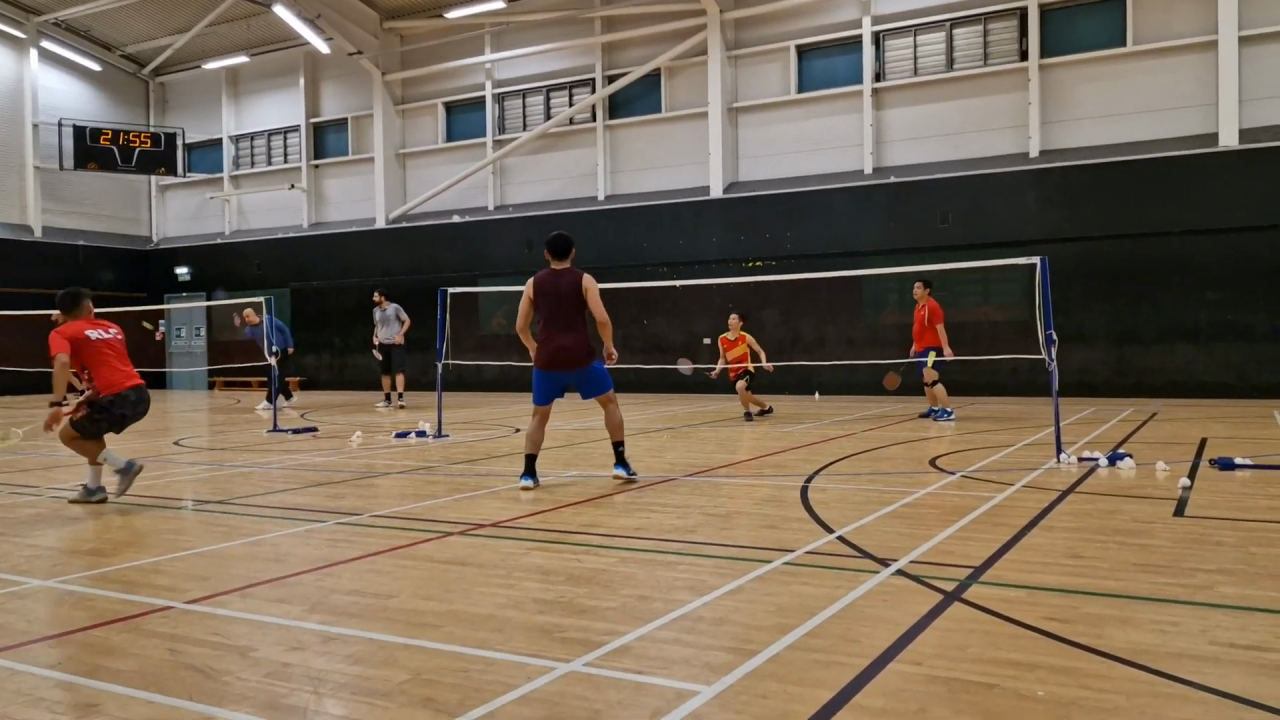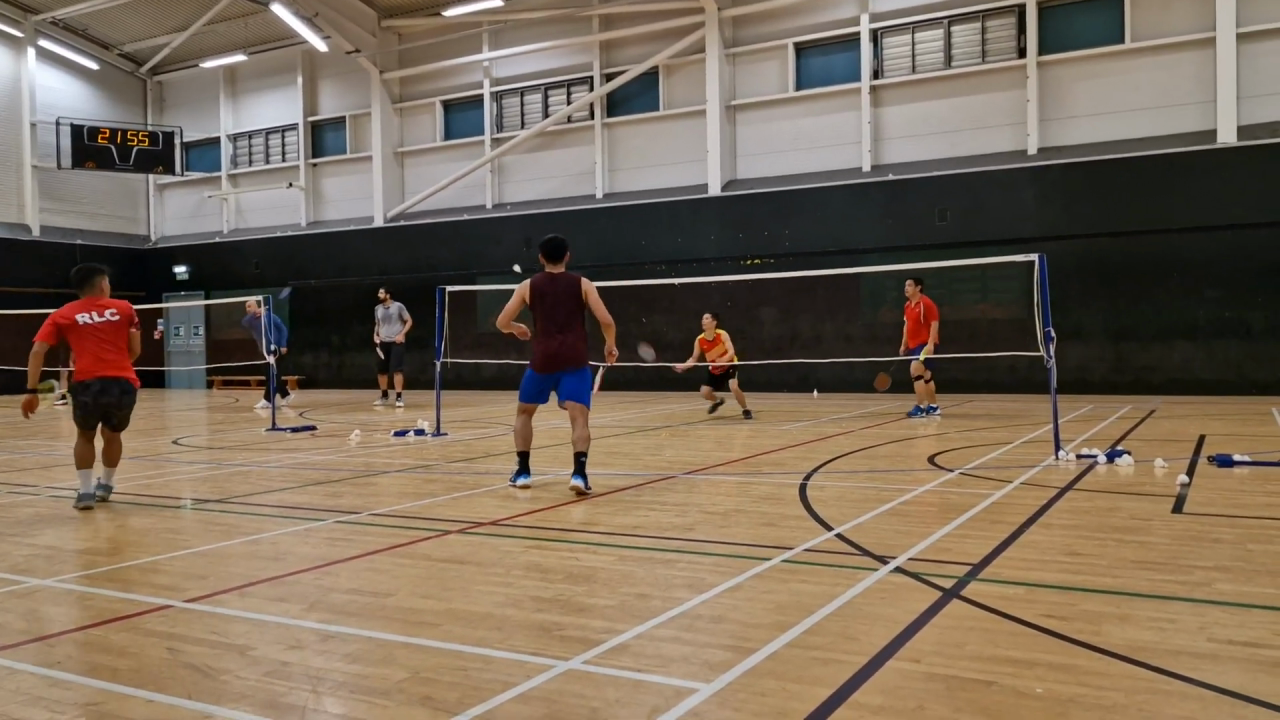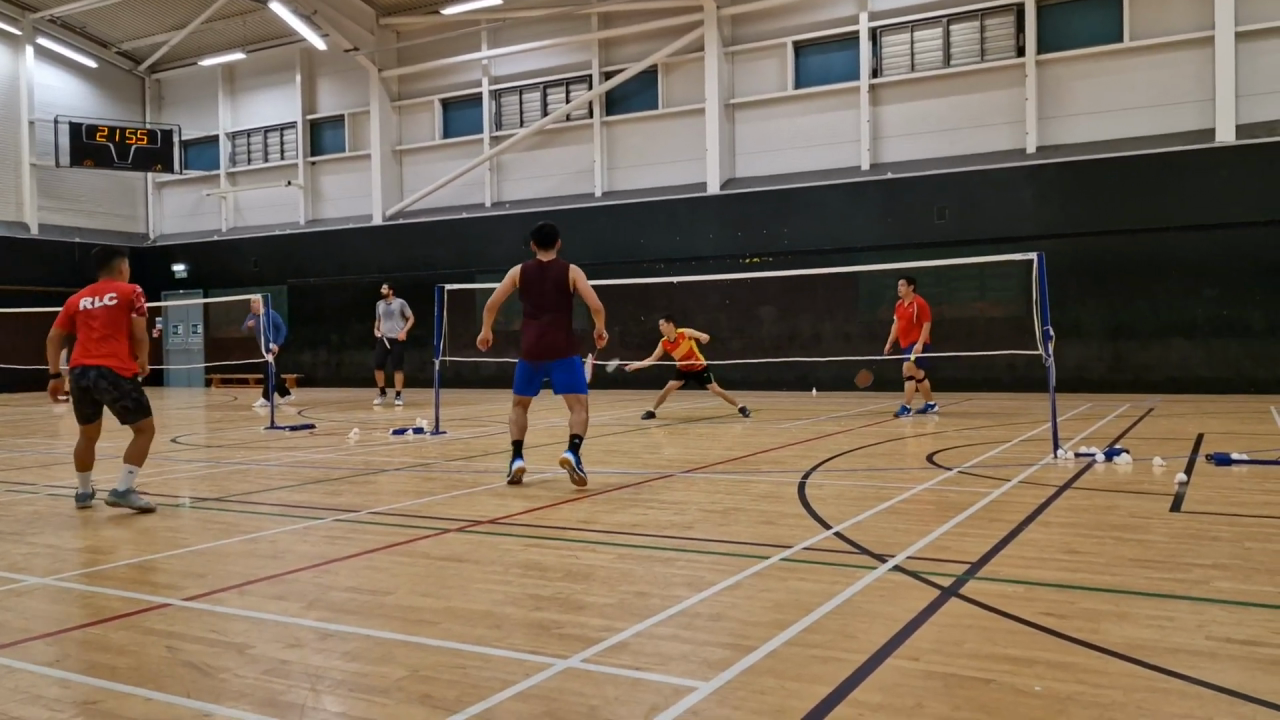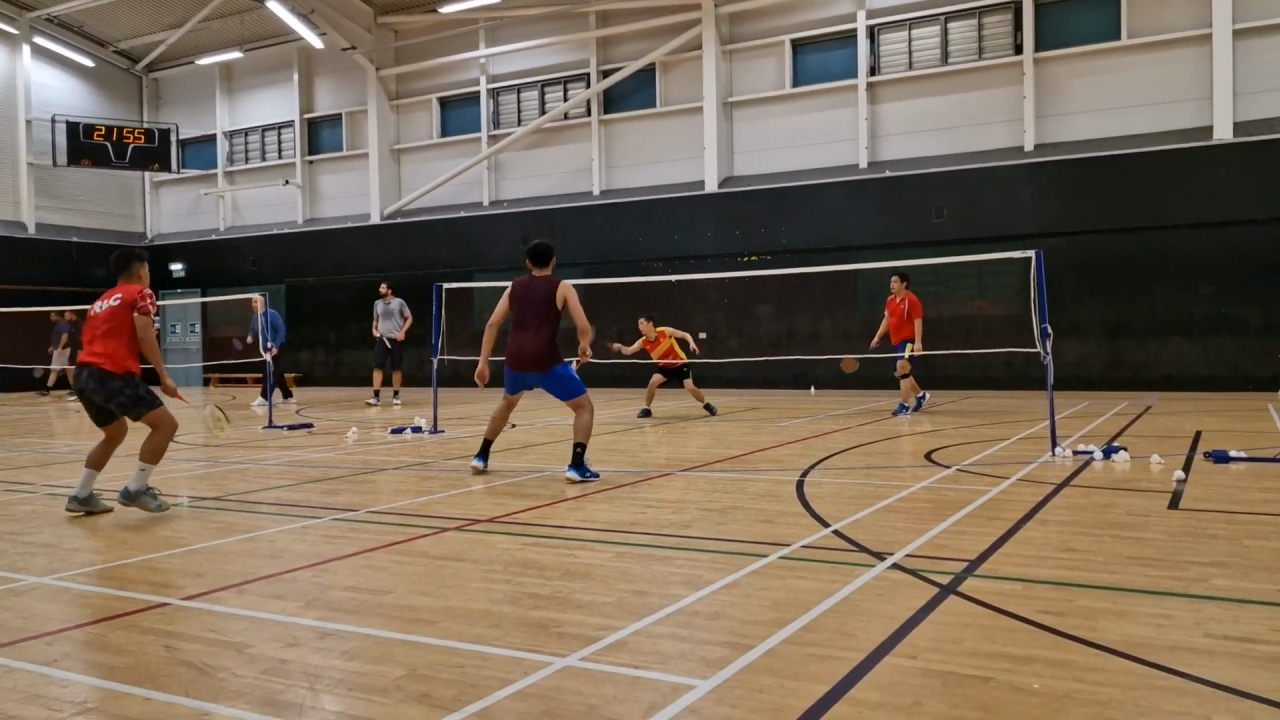
dt=0.2s
person 1, frame 1
left shoulder: (534, 283)
right shoulder: (585, 280)
left elbow: (521, 326)
right elbow: (601, 317)
left wrist: (533, 348)
right wrist: (609, 345)
left hip: (548, 361)
right hip: (581, 357)
left knee: (539, 416)
right knee: (610, 404)
left ankle: (529, 473)
right ankle: (621, 462)
person 1, frame 2
left shoulder: (528, 286)
right shoulder: (582, 284)
left elbow: (502, 321)
right elbow: (607, 321)
left wrist: (517, 329)
right wrist: (610, 345)
left hip: (542, 362)
right hip: (575, 362)
left knee: (524, 413)
right knee: (579, 420)
left ankle: (523, 470)
right ankle: (579, 472)
person 1, frame 3
left shoulder: (519, 271)
right shoulder: (572, 271)
left elbow: (491, 305)
right elbow: (597, 307)
left wrist: (486, 331)
right wrist: (600, 330)
left hip: (531, 352)
right hip: (563, 352)
left knee: (519, 405)
right knee: (578, 408)
left ankle: (517, 458)
right ankle: (572, 452)
person 1, frame 4
left shoulder: (514, 287)
right shoulder: (563, 287)
left elbow: (492, 325)
right elbow: (584, 327)
left wrist: (483, 363)
right wrist: (585, 347)
left hip: (515, 360)
right hip: (546, 361)
left knee: (508, 403)
right knee: (584, 407)
left ankle: (481, 456)
right ankle: (577, 466)
person 2, frame 1
left shoulder: (61, 333)
right shoulder: (112, 329)
left elbow: (62, 363)
left wrist: (57, 404)
right wrist: (90, 398)
left hip: (118, 398)
right hip: (140, 395)
left knee: (68, 434)
right knee: (93, 432)
left ankle: (124, 466)
right ankle: (94, 488)
person 2, frame 2
left shoulder: (61, 315)
right shoulder: (124, 308)
left elbow: (37, 352)
right elbow: (135, 350)
left wrist: (31, 391)
left hip: (87, 385)
right hip: (123, 384)
left knee: (85, 435)
right knee: (112, 435)
left ankle: (86, 492)
right ankle: (105, 486)
person 2, frame 3
left shoulder: (77, 299)
right shoulder: (131, 292)
left elbow: (53, 339)
right elbow: (140, 337)
left wrist: (55, 376)
right wrist: (142, 364)
left hip: (80, 373)
right hip: (114, 373)
left knee: (88, 435)
right knee: (145, 429)
left ankle: (83, 493)
right ankle: (123, 490)
person 2, frame 4
left shoulder: (102, 302)
right shoulder: (140, 294)
right elbow: (145, 337)
right wrist: (164, 376)
left hip: (85, 375)
right hip: (111, 374)
left knee: (115, 433)
right knee: (165, 425)
left ankle: (82, 496)
right ankle: (136, 489)
